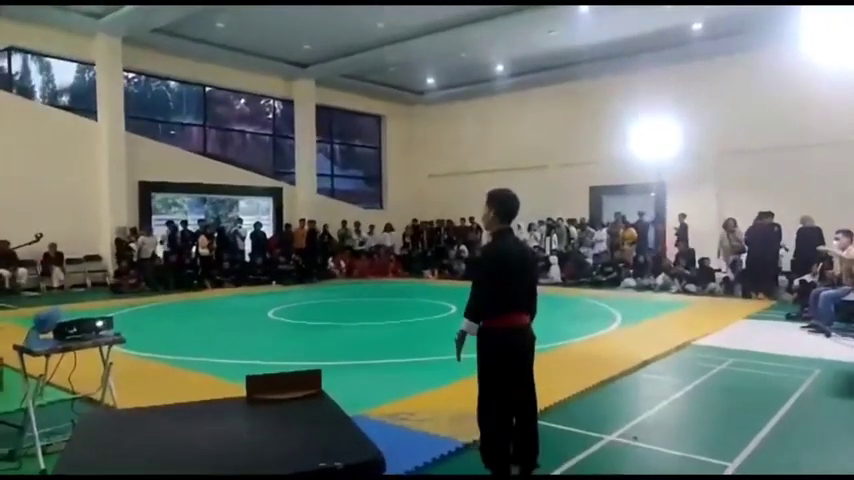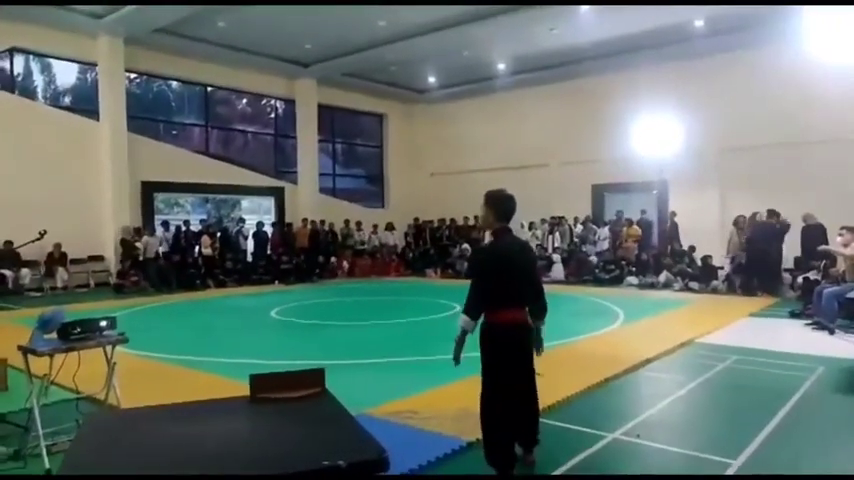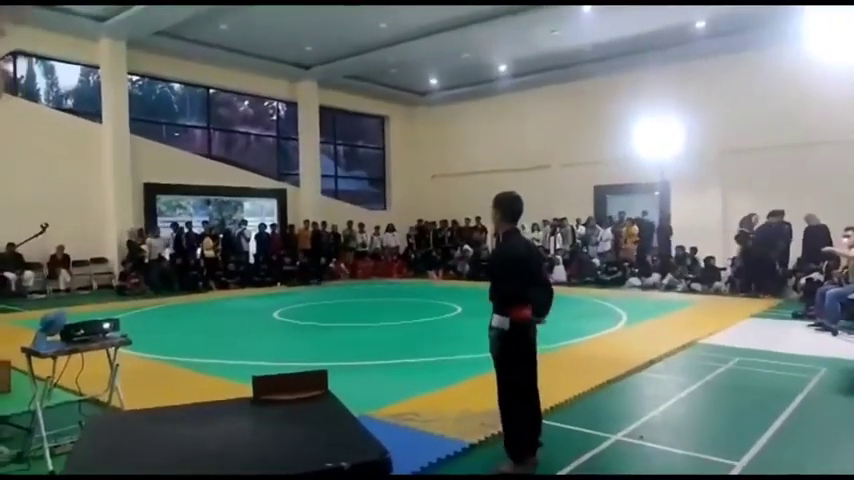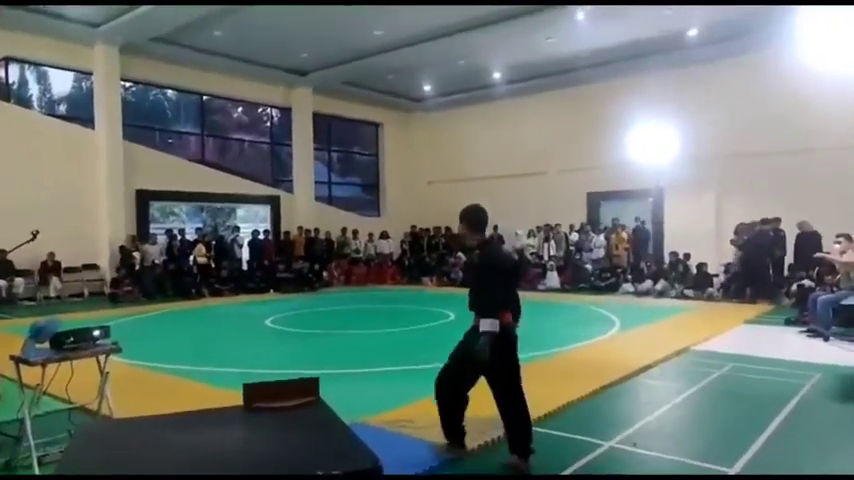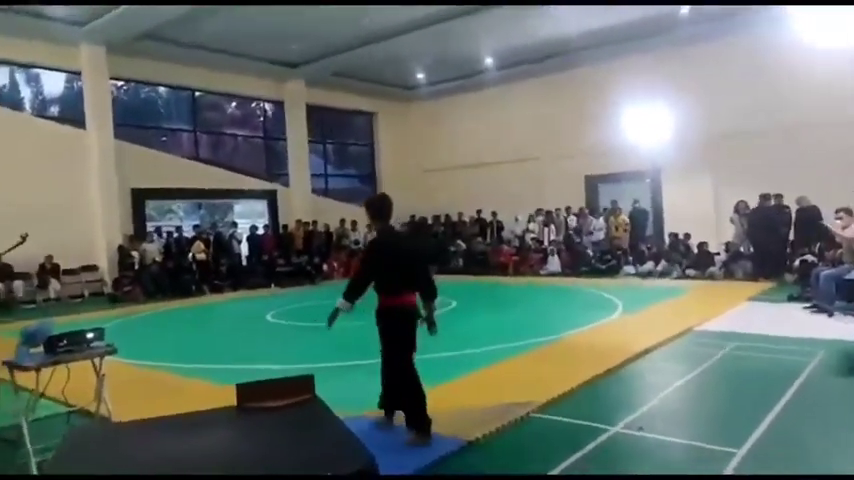
dt=0.7s
person 1, frame 1
left shoulder: (490, 252)
right shoulder: (525, 251)
left elbow: (480, 298)
left wrist: (464, 331)
left hip: (495, 336)
right hip: (522, 333)
left knee: (494, 406)
right knee: (524, 401)
left ankle: (501, 468)
right ankle: (526, 466)
person 1, frame 2
left shoulder: (489, 252)
right shoulder: (524, 248)
left elbow: (478, 296)
right elbow: (536, 292)
left wrist: (463, 333)
right wrist: (537, 327)
left hip: (497, 330)
right hip: (522, 327)
left knee: (496, 398)
right knee: (524, 391)
left ankle: (504, 465)
right ankle: (528, 448)
person 1, frame 3
left shoulder: (504, 251)
right shoulder: (528, 248)
left elbow: (503, 296)
right elbow: (545, 289)
left wrist: (496, 331)
left hip: (510, 328)
right hip: (526, 325)
left knee: (511, 393)
right knee: (526, 389)
left ankle: (520, 458)
right ankle: (529, 450)
person 1, frame 4
left shoulder: (485, 258)
right shoulder: (501, 255)
left elbow: (489, 300)
left wrist: (485, 336)
left hip: (488, 330)
right hip: (505, 330)
left knee: (448, 384)
right knee: (510, 394)
left ankle: (455, 442)
right ankle: (521, 455)
person 1, frame 5
left shoulder: (377, 246)
right shoulder: (408, 242)
left elbow: (361, 279)
right elbow: (425, 278)
left wrist: (340, 307)
right wrist: (429, 311)
left hip: (391, 311)
right hip: (409, 308)
left knee: (402, 367)
right knee: (394, 362)
left ankle: (422, 428)
right ankle: (388, 411)
